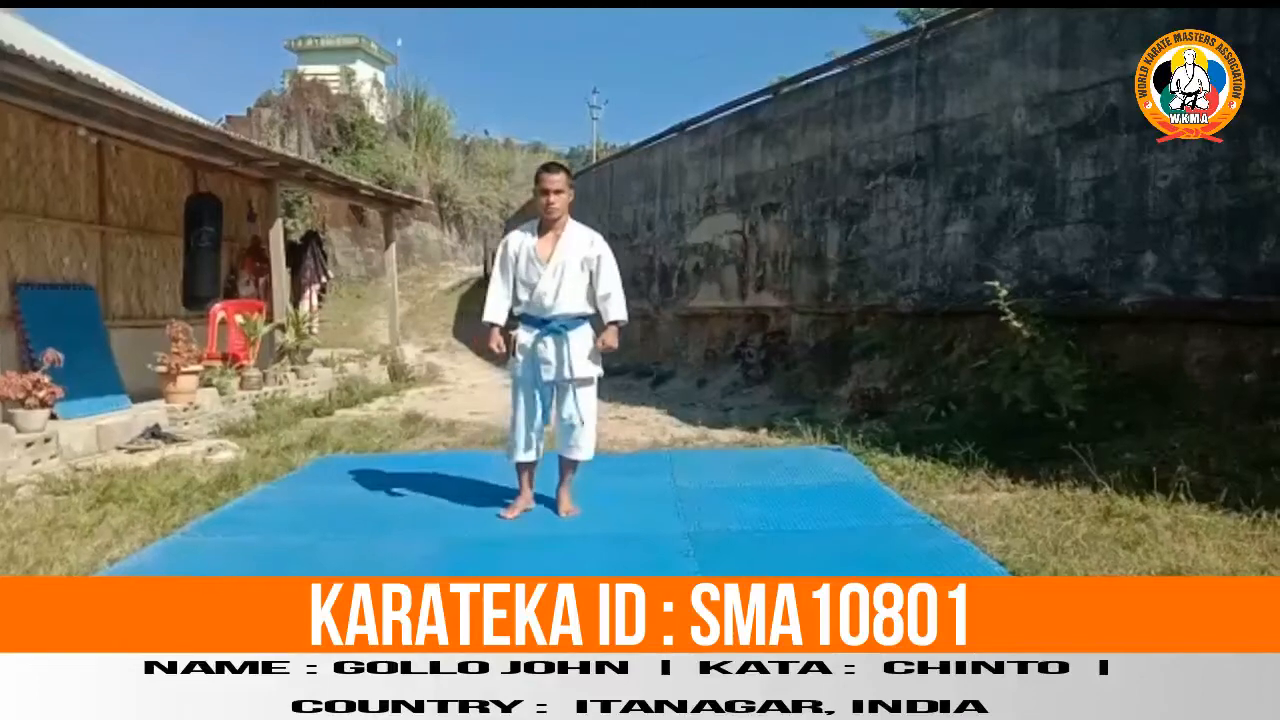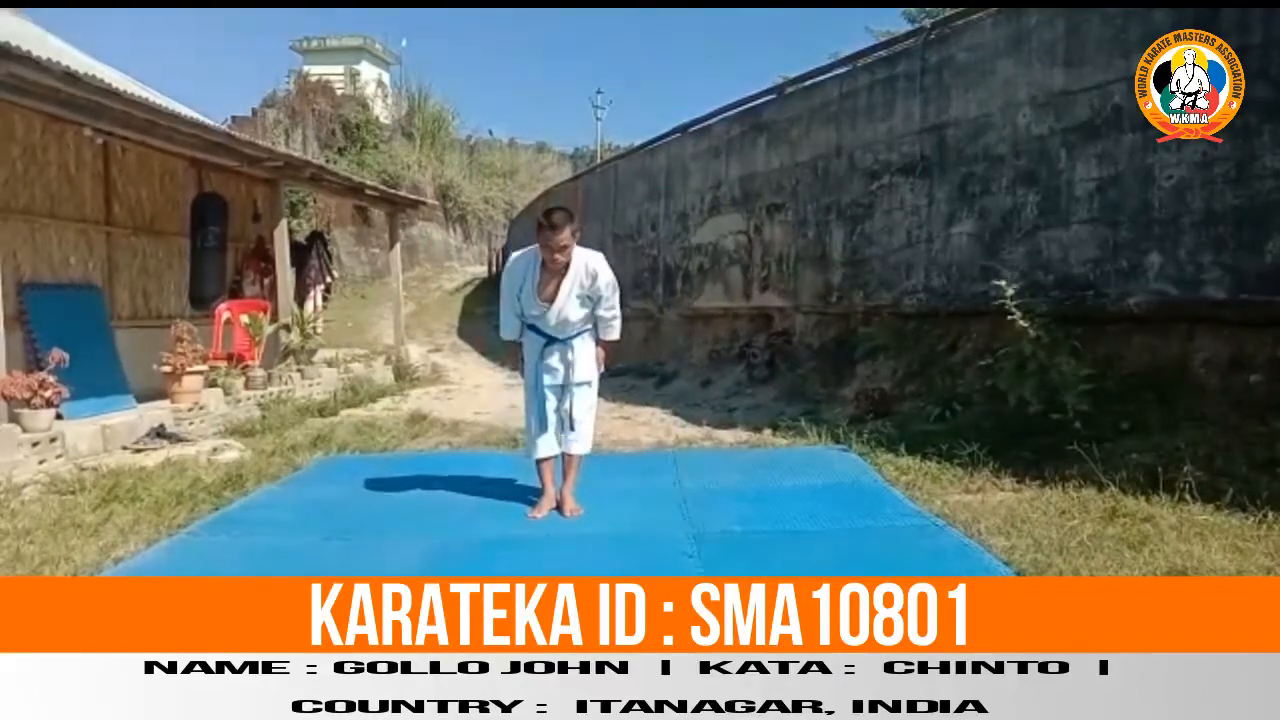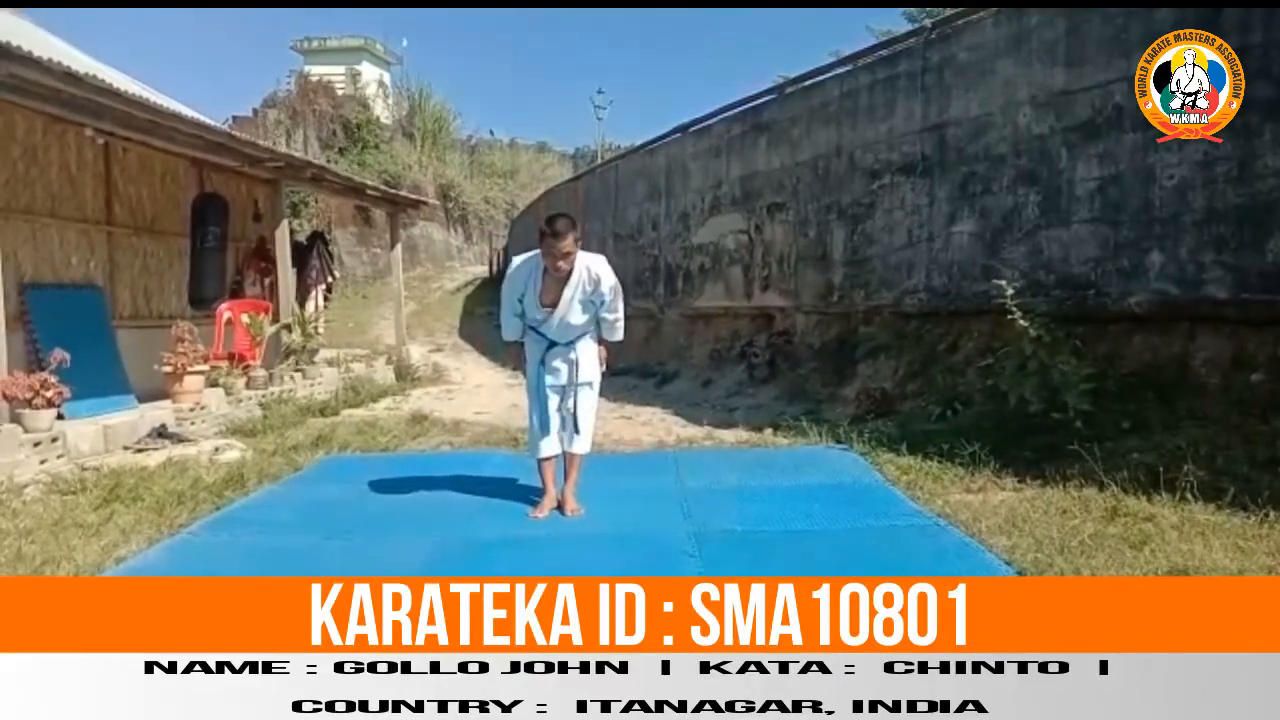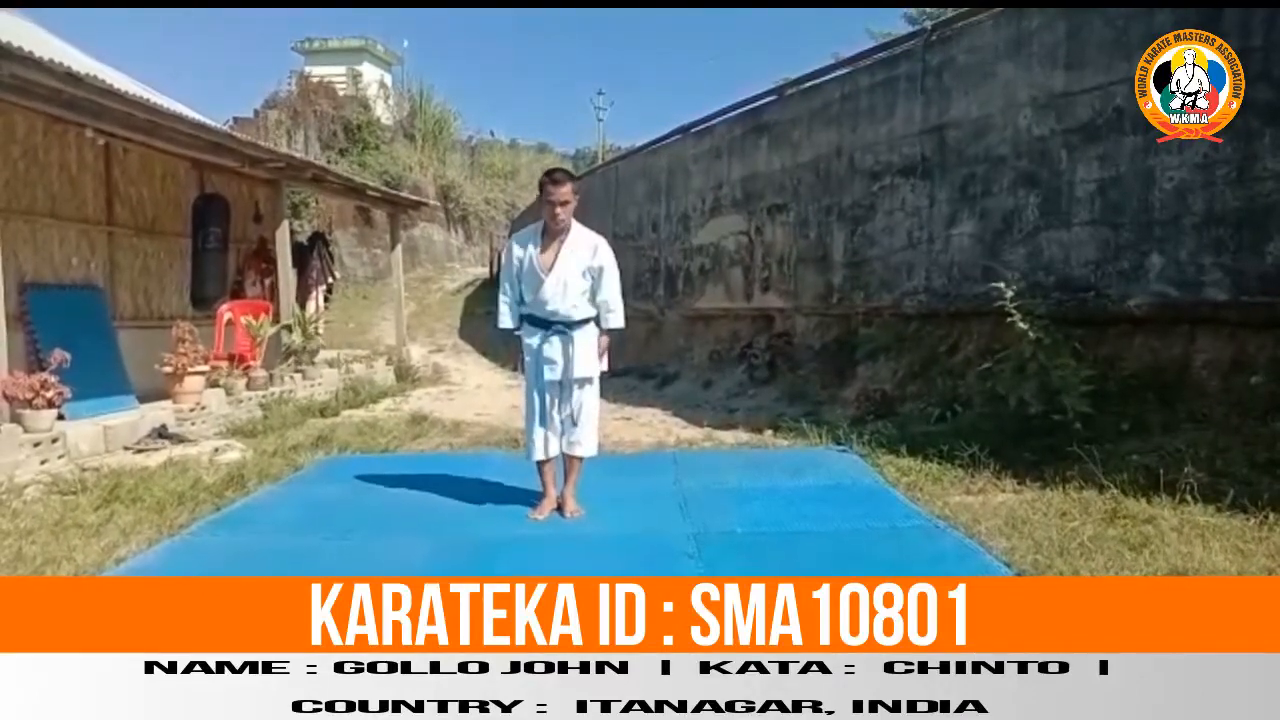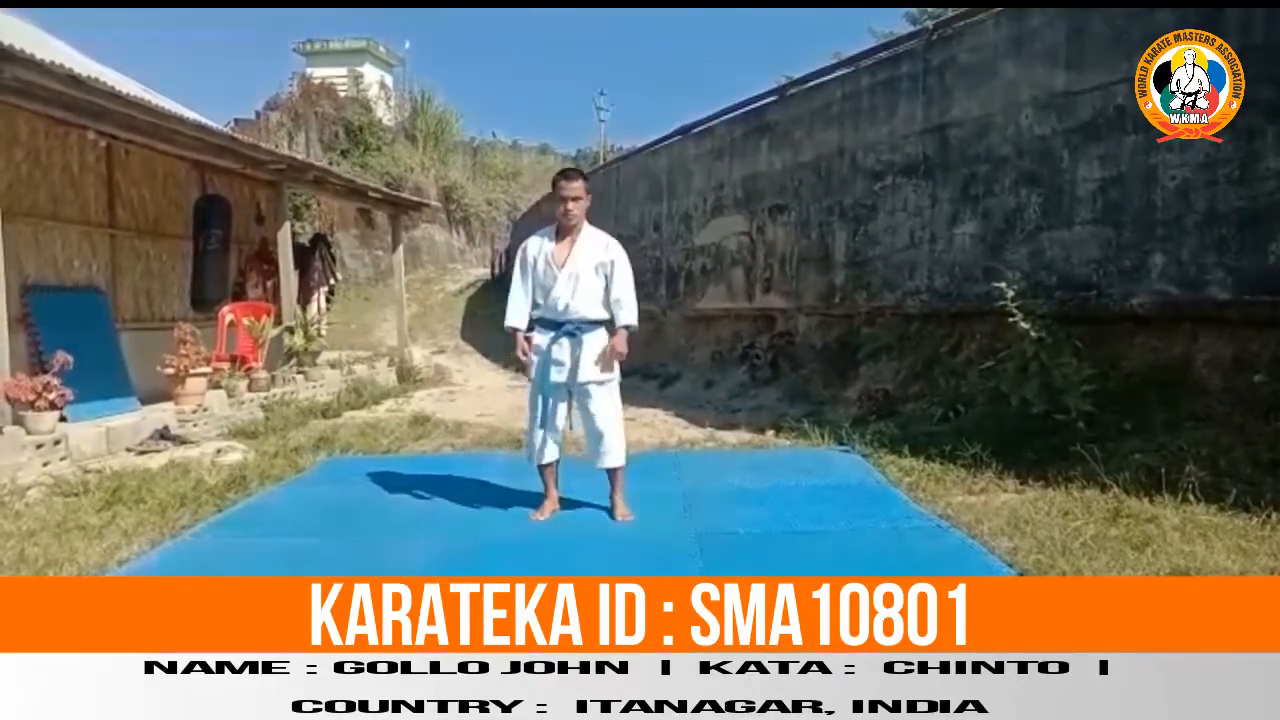
dt=1s
person 1, frame 1
left shoulder: (590, 240)
right shoulder: (515, 241)
left elbow: (608, 286)
right elbow: (501, 286)
left wrist: (612, 326)
right wrist: (494, 328)
left hip: (575, 338)
right hip: (530, 338)
left knee: (576, 417)
right knee: (526, 418)
left ankle: (565, 490)
right ankle: (525, 493)
person 1, frame 2
left shoulder: (594, 266)
right shoulder: (517, 265)
left elbow: (609, 309)
right elbow: (510, 310)
left wrist: (602, 346)
right wrist: (514, 346)
left hip: (579, 346)
right hip: (538, 346)
left knee: (576, 418)
right knee: (540, 417)
left ankle: (568, 491)
right ankle: (547, 492)
person 1, frame 3
left shoulder: (598, 272)
right shoulder: (520, 270)
left elbow: (612, 312)
right elbow: (511, 311)
left wrist: (603, 344)
right wrist: (515, 345)
left hip: (582, 349)
right hip: (540, 348)
left knee: (579, 417)
right knee: (542, 417)
left ankle: (569, 491)
right ankle: (548, 492)
person 1, frame 4
left shoulder: (594, 245)
right shoulder: (519, 244)
left elbow: (608, 295)
right elbow: (509, 294)
left wrist: (605, 336)
right wrist: (516, 337)
left hip: (580, 339)
right hip: (538, 340)
left knee: (580, 415)
right knee: (540, 416)
left ankle: (569, 492)
right ankle: (548, 493)
person 1, frame 5
left shoulder: (607, 246)
right shoulder: (533, 247)
left elbow: (622, 292)
right elbow: (521, 292)
left wrist: (622, 333)
right wrist: (519, 333)
left hip: (592, 342)
right hip: (548, 342)
left knee: (605, 420)
right knee: (544, 421)
left ankle: (617, 496)
right ankle: (550, 495)
